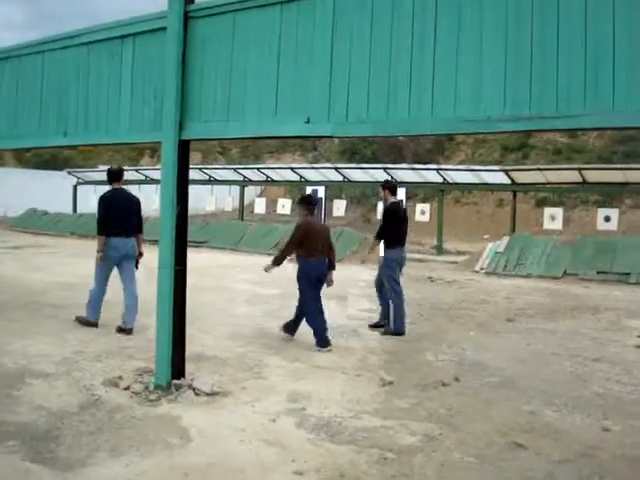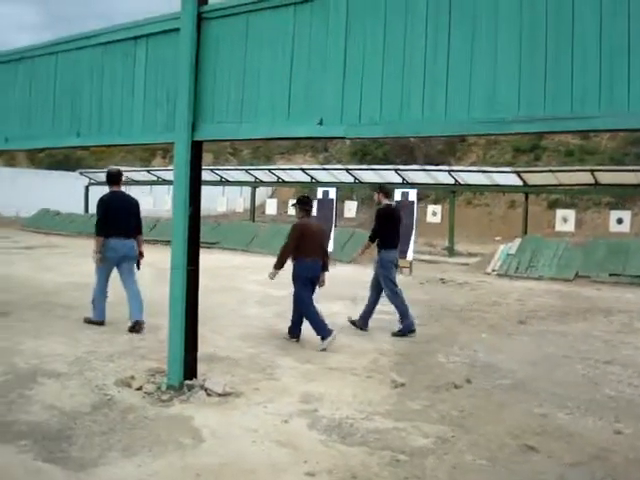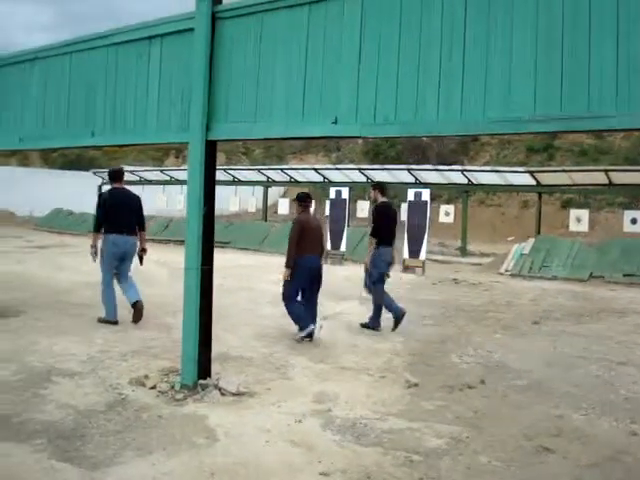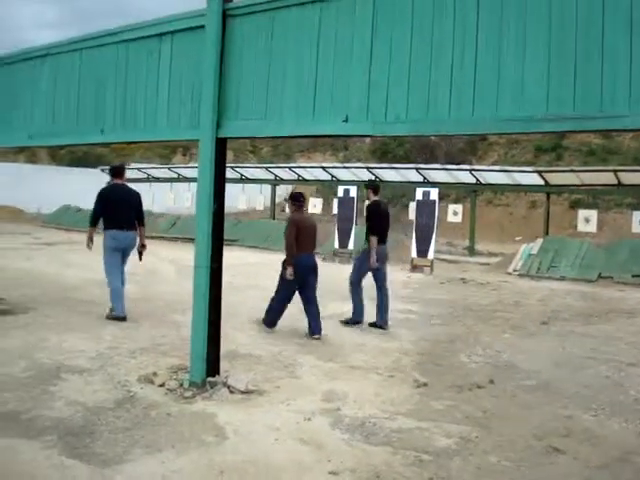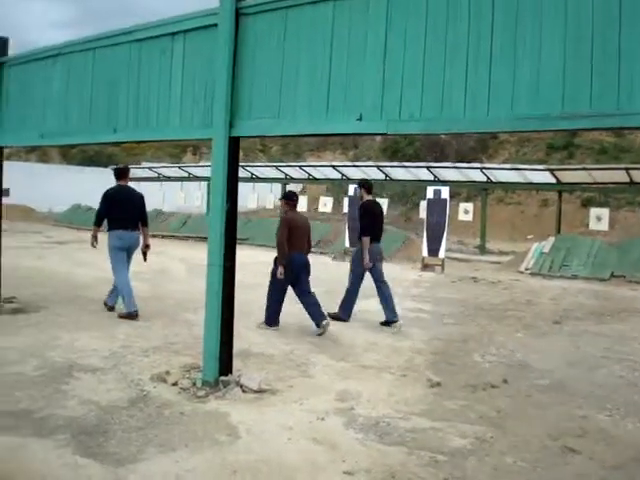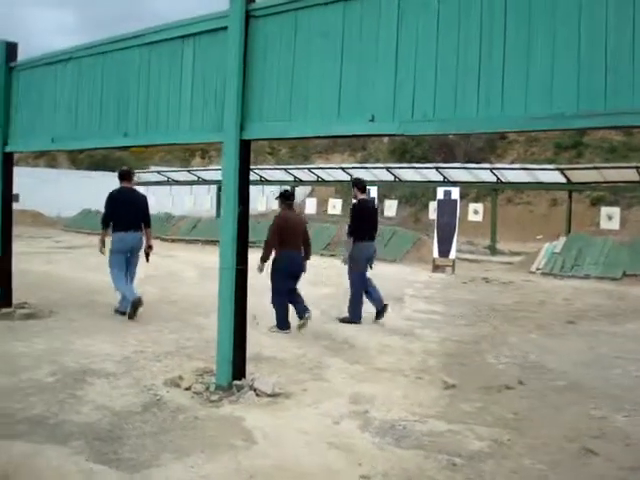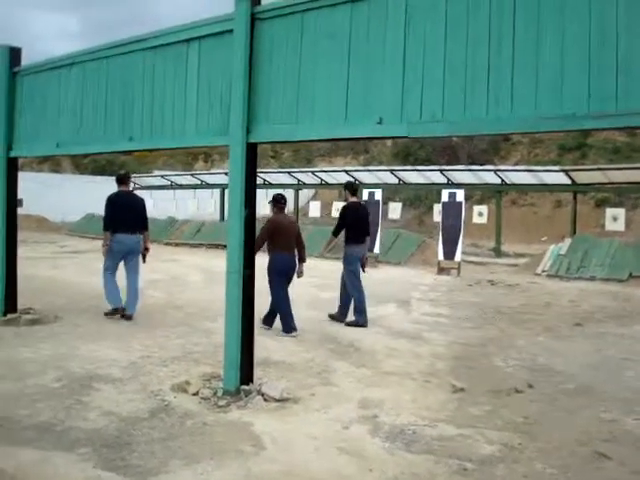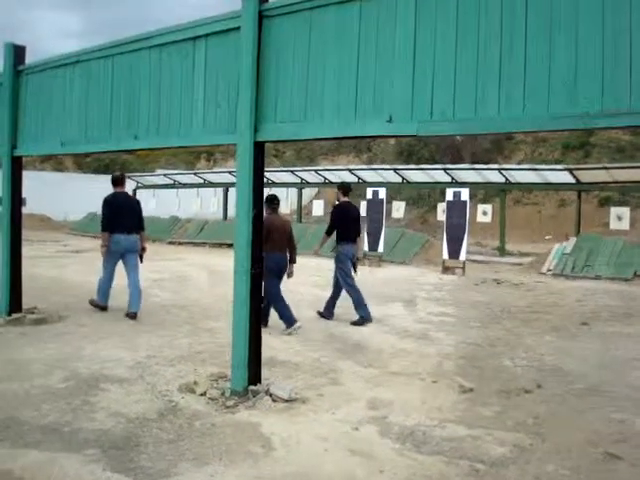
dt=0.2s
person 1, frame 1
left shoulder: (106, 198)
right shoulder: (134, 199)
left elbow: (101, 226)
right elbow: (139, 226)
left wrist: (99, 249)
right wrist: (139, 247)
left hip: (112, 244)
right hip: (129, 244)
left knee: (100, 283)
right knee: (130, 285)
left ankle: (91, 318)
right ankle: (128, 324)
person 1, frame 2
left shoulder: (105, 200)
right shoulder: (132, 201)
left elbow: (100, 228)
right elbow: (138, 228)
left wrist: (98, 251)
right wrist: (139, 248)
left hip: (111, 245)
right hip: (129, 245)
left knee: (101, 282)
right knee: (131, 284)
left ankle: (98, 317)
right ankle: (137, 320)
person 1, frame 3
left shoulder: (105, 197)
right shoulder: (134, 197)
left elbow: (98, 223)
right elbow: (141, 224)
left wrist: (94, 245)
right wrist: (143, 244)
left hip: (112, 240)
right hip: (130, 241)
left knee: (107, 279)
right knee: (124, 276)
left ankle: (110, 315)
right ankle: (136, 301)
person 1, frame 4
left shoulder: (105, 192)
right shoulder: (134, 193)
left elbow: (96, 216)
right elbow: (140, 219)
left wrist: (90, 236)
right wrist: (142, 240)
left hip: (112, 235)
right hip: (130, 236)
left knee: (113, 274)
right knee: (119, 272)
left ankle: (120, 312)
right ankle: (117, 305)
person 1, frame 5
left shoulder: (110, 193)
right shoulder: (138, 195)
left elbow: (100, 216)
right elbow: (144, 220)
left wrist: (94, 234)
right wrist: (146, 241)
left hip: (117, 235)
right hip: (134, 236)
left knee: (121, 273)
right knee: (122, 271)
left ankle: (131, 309)
right ankle: (110, 301)
person 1, frame 6
left shoulder: (113, 195)
right shoulder: (141, 197)
left elbow: (106, 219)
right elbow: (147, 221)
left wrist: (102, 240)
right wrist: (148, 241)
left hip: (120, 237)
right hip: (137, 237)
left knee: (117, 274)
right knee: (129, 274)
left ankle: (134, 298)
right ankle: (123, 307)
person 1, frame 7
left shoulder: (113, 198)
right shoulder: (139, 200)
left elbow: (108, 223)
right elbow: (144, 224)
left wrist: (105, 243)
right wrist: (146, 243)
left hip: (118, 239)
right hip: (135, 239)
left knee: (108, 273)
right knee: (133, 277)
left ankle: (117, 306)
right ankle: (129, 311)
person 1, frame 8
left shoulder: (109, 200)
right shoulder: (134, 201)
left elbow: (105, 224)
right elbow: (140, 224)
left wrist: (104, 244)
right wrist: (143, 243)
left hip: (115, 239)
right hip: (132, 240)
left knee: (107, 273)
right knee: (133, 276)
left ankle: (102, 302)
right ankle: (133, 309)
person 2, frame 1
left shoulder: (390, 209)
right shoulder: (401, 208)
left elbow: (381, 233)
left wrist: (369, 252)
left hip: (392, 253)
right hip: (398, 251)
left knee: (393, 289)
right knee: (381, 284)
left ankle: (398, 327)
right ankle: (385, 319)
person 2, frame 2
left shoulder: (383, 212)
right shoulder: (396, 211)
left elbow: (374, 235)
left wrist: (360, 253)
left hip: (385, 255)
right hip: (393, 253)
left knee: (392, 290)
right knee: (375, 287)
left ankle: (408, 325)
right ankle: (362, 321)
person 2, frame 3
left shoulder: (378, 208)
right shoulder: (392, 209)
left elbow: (374, 233)
left wrist: (369, 255)
left hip: (380, 251)
right hip: (389, 251)
left knee: (371, 284)
right knee: (378, 284)
left ankle: (397, 310)
right ankle: (374, 322)
person 2, frame 4
left shoulder: (371, 207)
right shoulder: (384, 207)
left elbow: (373, 232)
left wrist: (372, 254)
left hip: (372, 249)
right hip: (383, 249)
left knee: (355, 280)
right knee: (381, 285)
left ankle: (357, 316)
right ankle: (382, 321)
person 2, frame 5
left shoulder: (364, 206)
right shoulder: (378, 206)
left elbow: (365, 232)
left wrist: (365, 255)
left hip: (366, 248)
right hip: (377, 247)
left knee: (354, 282)
right knee: (380, 282)
left ankle: (344, 314)
right ankle: (391, 317)
person 2, frame 6
left shoulder: (357, 206)
right shoulder: (372, 205)
left elbow: (352, 231)
left wrist: (347, 253)
left hip: (359, 246)
right hip: (370, 245)
left knee: (355, 281)
right knee: (363, 278)
left ankle: (354, 316)
right ankle: (379, 303)
person 2, frame 7
left shoulder: (347, 208)
right shoulder: (364, 208)
left elbow: (338, 230)
right elbow: (367, 232)
left wrist: (326, 247)
right wrist: (365, 251)
left hip: (351, 249)
right hip: (361, 248)
left knee: (354, 284)
right knee: (346, 281)
left ankle: (361, 319)
right ankle: (341, 314)
person 2, frame 8
left shoulder: (339, 208)
right shoulder: (355, 208)
left elbow: (330, 230)
right elbow: (358, 232)
left wrist: (319, 247)
right wrist: (357, 252)
left hip: (342, 248)
right hip: (352, 248)
left knee: (347, 282)
right knee: (339, 280)
left ankle: (364, 315)
right ankle: (328, 311)
person 3, frame 1
left shoulder: (303, 225)
right shoulder: (322, 226)
left elbow: (289, 247)
right elbow: (330, 250)
left wrist: (274, 263)
right wrist: (330, 271)
left hip: (308, 268)
right hip: (321, 267)
left knee: (312, 305)
right knee: (305, 301)
left ankle: (323, 343)
right ankle: (290, 329)
person 3, frame 2
left shoulder: (299, 225)
right shoulder: (319, 227)
left elbow: (287, 249)
right elbow: (325, 251)
left wrist: (276, 268)
right wrist: (322, 272)
left hip: (302, 267)
right hip: (316, 267)
left knee: (304, 304)
right knee: (301, 301)
left ankle: (326, 334)
right ankle: (294, 333)
person 3, frame 3
left shoulder: (299, 220)
right shoulder: (317, 222)
left elbow: (292, 246)
right elbow: (321, 246)
left wrist: (288, 267)
left hip: (301, 262)
right hip: (316, 263)
left knee: (289, 297)
right knee: (310, 300)
left ankle: (305, 325)
right ankle: (307, 333)
person 3, frame 4
left shoulder: (293, 219)
right shoulder: (311, 220)
left elbow: (290, 244)
left wrist: (289, 265)
left hip: (297, 261)
right hip: (311, 261)
left knee: (282, 295)
right knee: (310, 297)
left ankle: (269, 322)
right ankle: (315, 331)
person 3, frame 5
left shoulder: (286, 219)
right shoulder: (305, 220)
left elbow: (282, 243)
right elbow: (308, 244)
left wrist: (280, 264)
left hip: (288, 260)
right hip: (303, 260)
left knee: (276, 292)
right knee: (305, 292)
left ankle: (271, 322)
right ankle: (321, 320)
person 3, frame 6
left shoulder: (280, 218)
right shoulder: (301, 219)
left elbow: (270, 241)
right elbow: (307, 242)
left wrist: (262, 261)
right wrist: (305, 259)
left hip: (283, 258)
right hip: (298, 258)
left knee: (280, 293)
right knee: (290, 290)
left ankle: (283, 326)
right ankle: (304, 312)
person 3, frame 7
left shoulder: (272, 221)
right shoulder: (293, 222)
left elbow: (259, 241)
right elbow: (300, 245)
right wrist: (301, 264)
left hip: (277, 261)
right hip: (291, 260)
left knee: (280, 295)
right knee: (278, 292)
left ankle: (289, 329)
right ankle: (268, 321)
person 3, frame 8
left shoulder: (266, 221)
right shoulder: (286, 223)
right elbow: (292, 245)
right wrist: (291, 264)
left hip: (269, 259)
right hip: (282, 260)
left knee: (274, 294)
right knee: (271, 291)
left ankle: (291, 322)
right ankle: (262, 320)
